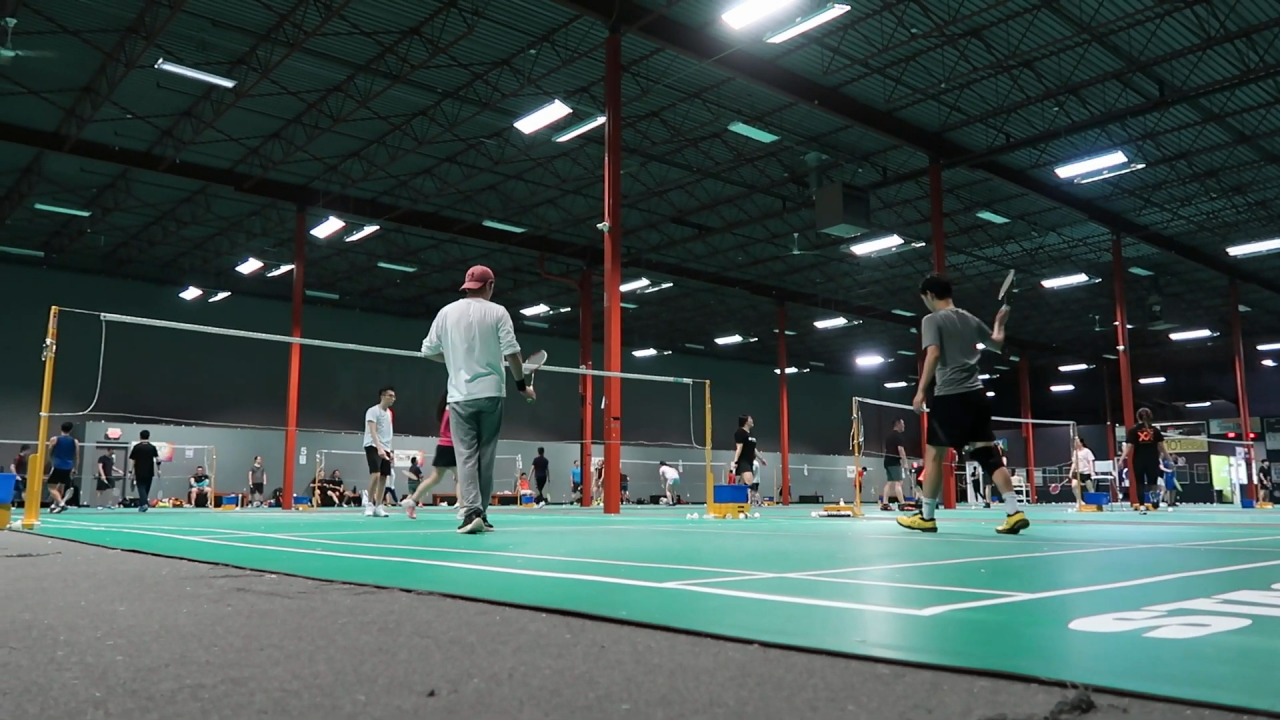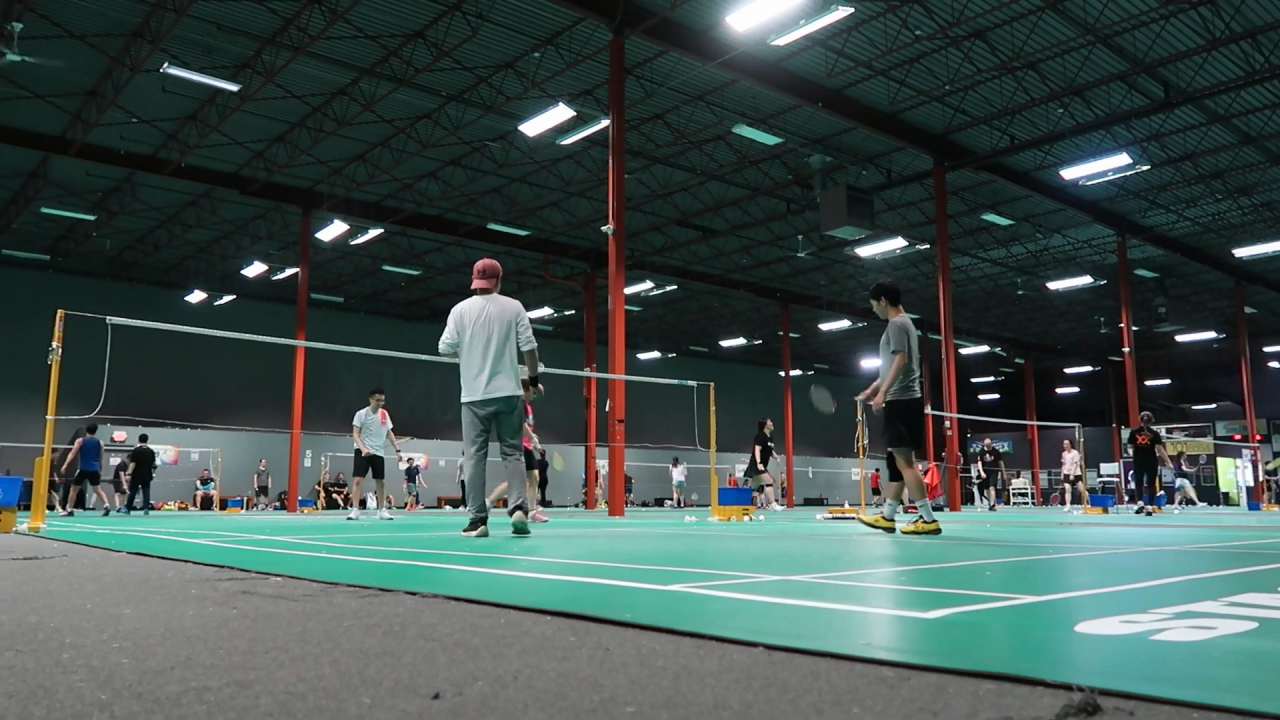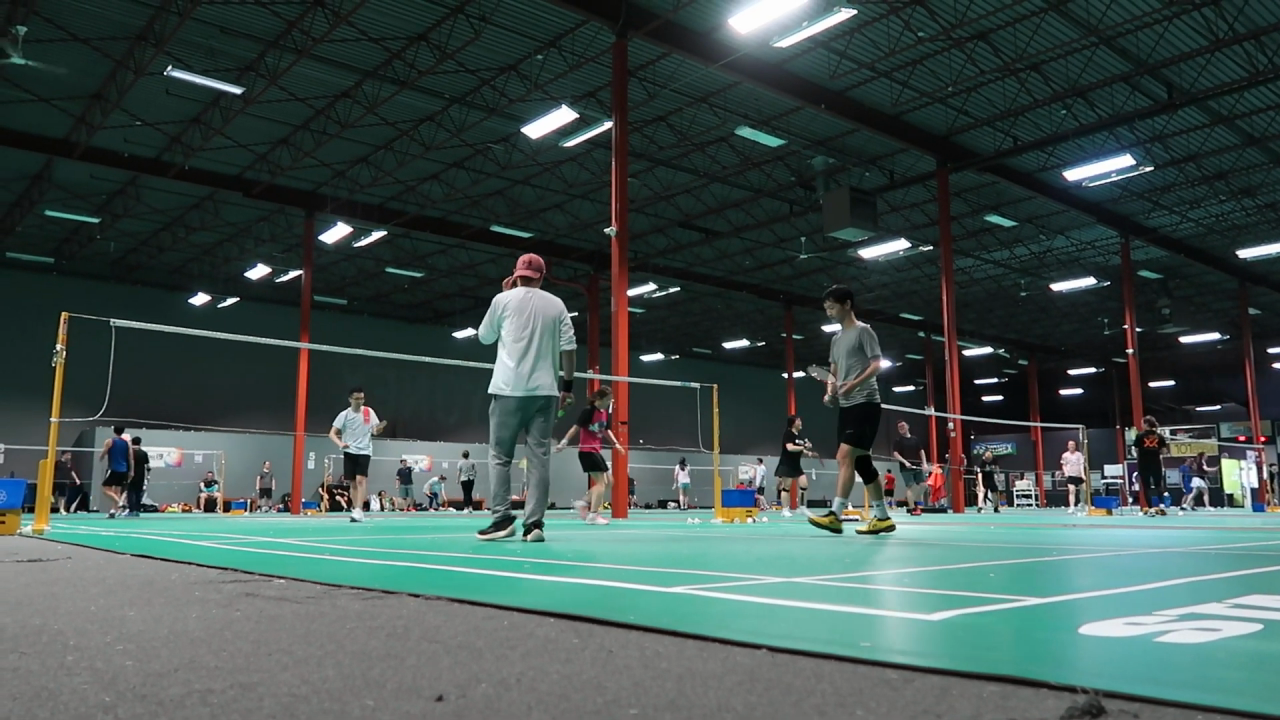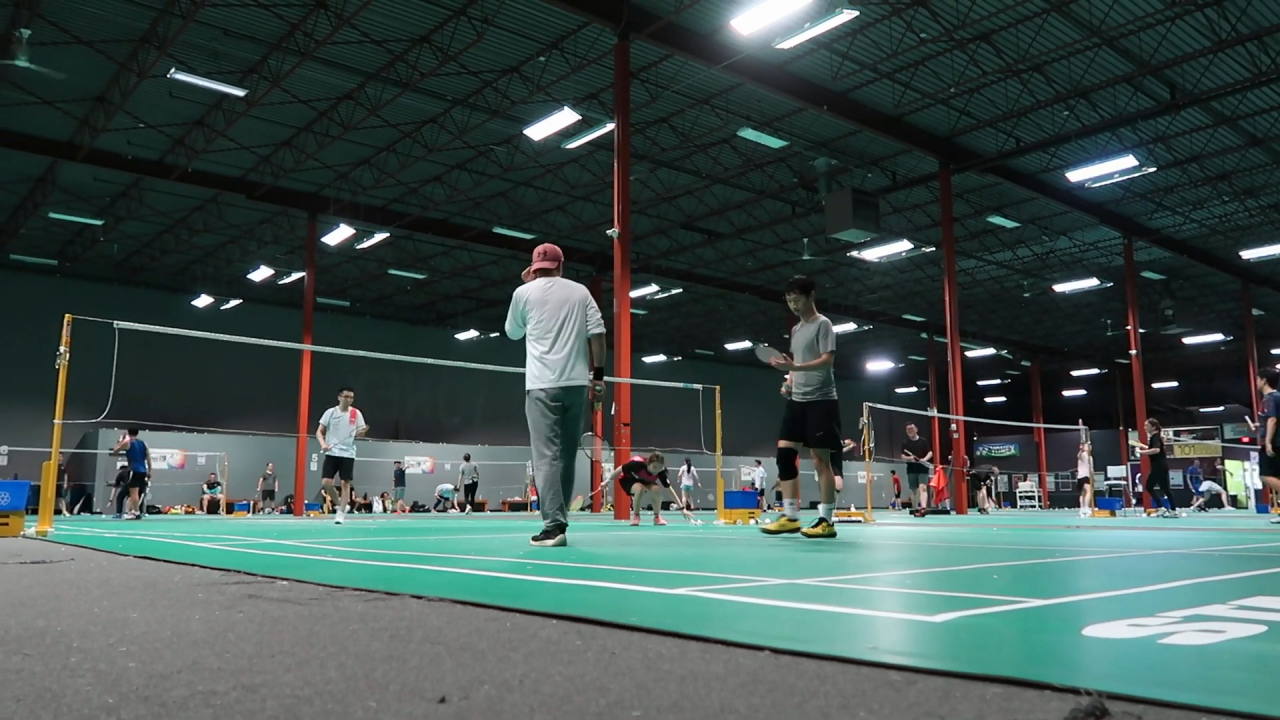
dt=0.5s
person 1, frame 1
left shoulder: (446, 312)
right shoulder: (497, 312)
left elbow: (428, 350)
right elbow: (511, 351)
right wrist: (522, 384)
left hip: (460, 394)
right hip: (491, 393)
left knee: (466, 455)
right knee: (486, 455)
left ankle: (471, 512)
right ankle: (478, 513)
person 1, frame 2
left shoulder: (461, 309)
right shoulder: (514, 307)
left elbow: (445, 348)
right elbow: (529, 347)
right wrist: (534, 380)
left hip: (475, 395)
right hip: (509, 392)
left knee: (476, 456)
right knee: (513, 452)
left ankle: (478, 520)
right ankle: (518, 507)
person 1, frame 3
left shoulder: (503, 299)
right shoulder: (556, 304)
left elbow: (485, 337)
right elbow: (568, 348)
right wrist: (567, 385)
left hip: (509, 390)
right hip: (544, 391)
left knee: (500, 455)
right knee: (539, 457)
left ankle: (502, 517)
right ankle: (534, 524)
person 1, frame 4
left shoulder: (524, 292)
right shoulder: (580, 291)
left elbow: (513, 333)
right elbow: (597, 332)
right wrist: (597, 373)
left hip: (542, 384)
right hip: (576, 382)
left knee: (546, 456)
right knee: (567, 456)
left ankle: (554, 526)
right ankle: (557, 520)
person 2, frame 1
left shoulder: (932, 319)
right shoulder: (970, 319)
left elbow: (933, 355)
right elbow: (997, 342)
left wrist: (921, 391)
right wrist: (999, 322)
left hip: (949, 396)
right hip: (976, 395)
left knee: (934, 456)
right knee: (988, 454)
left ankle: (926, 516)
right ankle: (1014, 512)
person 2, frame 2
left shoulder: (897, 324)
right shoulder: (903, 324)
left elbow: (901, 360)
left wrist: (882, 392)
right wrist: (872, 389)
left hip: (901, 401)
right hip: (901, 401)
left knee: (905, 461)
right knee: (896, 459)
left ankle: (928, 519)
right ankle: (887, 515)
person 2, frame 3
left shoulder: (863, 331)
right shoulder: (837, 338)
left elbow: (876, 364)
right elbow: (834, 371)
left wrist: (854, 384)
right wrist: (830, 392)
left hip: (865, 403)
right hip: (847, 406)
left knee: (845, 457)
right knee: (862, 462)
left ankle: (835, 515)
right ankle: (882, 517)
person 2, frame 4
left shoulder: (823, 324)
right shoulder: (796, 330)
left elbow: (827, 359)
left wrist: (795, 366)
right wrist: (789, 382)
left hip: (821, 401)
right hip: (797, 401)
left knee: (821, 460)
right knee: (784, 453)
left ankle: (826, 520)
right ankle: (789, 516)
